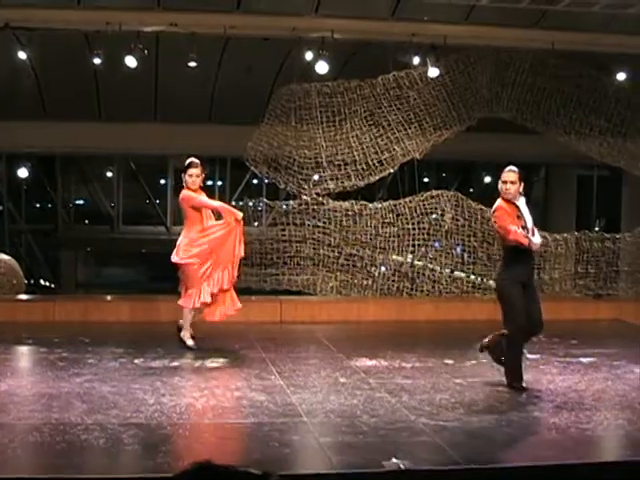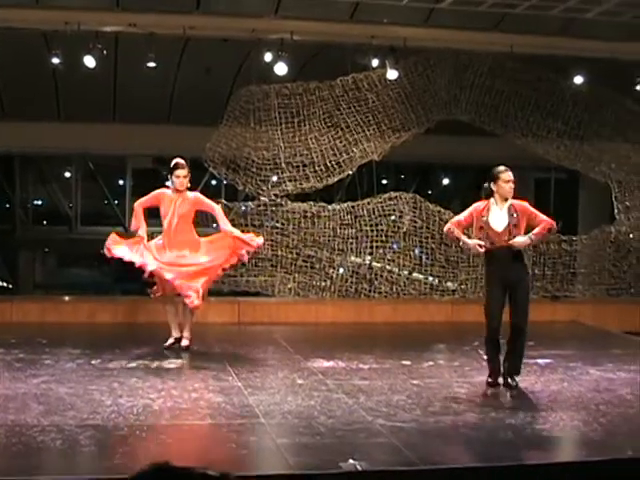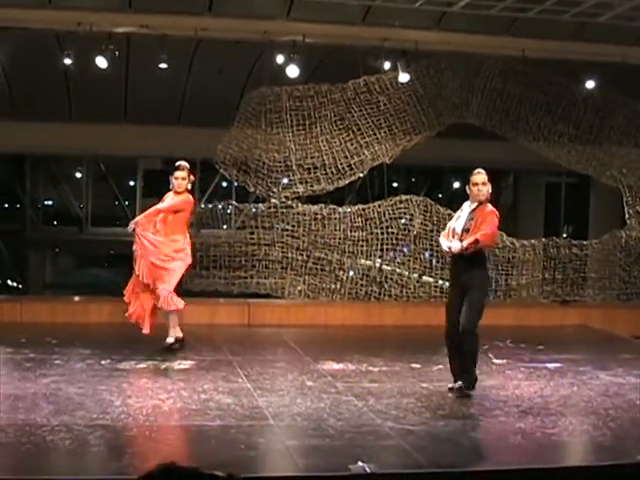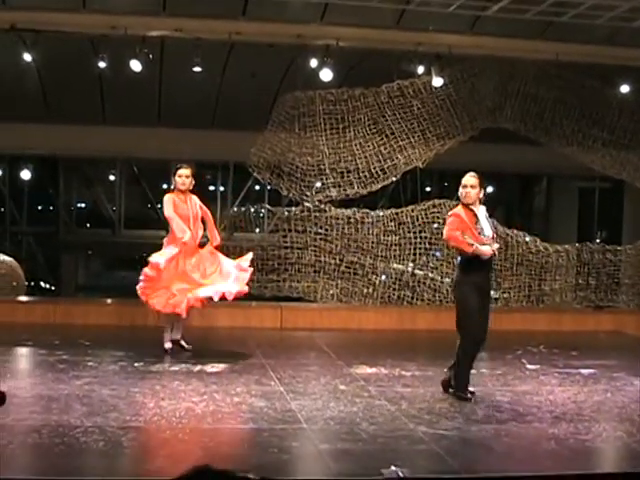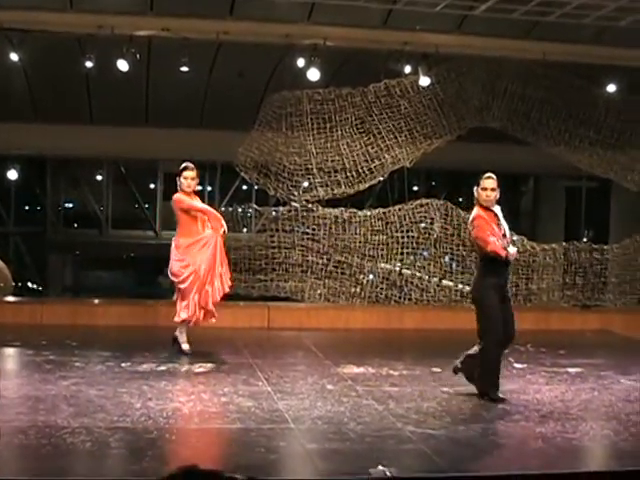
dt=1s
person 1, frame 1
left shoulder: (522, 205)
right shoulder: (501, 207)
left elbow: (531, 230)
right elbow: (509, 233)
left wrist: (536, 238)
right wrist: (529, 242)
left hip: (526, 274)
right hip: (510, 275)
left knee: (535, 324)
right knee: (517, 325)
left ankle: (495, 343)
right ankle: (513, 376)
person 1, frame 2
left shoulder: (521, 208)
right shoulder: (479, 209)
left elbow: (548, 224)
right elbow: (451, 227)
left wrist: (529, 238)
right wrist: (466, 241)
left hip: (518, 272)
right hip: (494, 273)
left knee: (519, 324)
right knee: (492, 324)
left ankle: (510, 372)
right ankle: (493, 371)
person 1, frame 3
left shoulder: (489, 213)
right shoulder: (461, 211)
left elbow: (487, 238)
right elbow: (446, 234)
left wrist: (462, 246)
right wrist: (447, 244)
left hip: (477, 277)
right hip: (457, 276)
left knee: (467, 327)
right knee: (452, 330)
left ankle: (467, 378)
right ankle: (461, 378)
person 1, frame 4
left shoulder: (483, 214)
right shoulder: (457, 215)
right elbow: (450, 237)
left wrist: (492, 246)
right wrist: (475, 248)
left hip: (484, 281)
right hip: (467, 281)
left knee: (478, 336)
right knee: (471, 334)
left ankle: (453, 378)
right ankle: (460, 385)
person 1, frame 5
left shoulder: (496, 214)
right shoulder: (478, 217)
left elbow: (505, 243)
right elbow: (489, 245)
left wrist: (509, 250)
right wrist: (506, 253)
left hip: (499, 281)
right hip: (487, 282)
left knee: (507, 333)
right knee: (494, 335)
left ankle: (468, 364)
right ankle: (487, 387)
person 2, frame 1
left shoulder: (201, 195)
right shoulder: (186, 195)
left elbow: (208, 219)
right elbow: (213, 204)
left wrist: (230, 220)
right wrist: (235, 213)
left hip: (205, 247)
right hip: (190, 247)
left knee: (210, 288)
right knee: (196, 289)
left ankle: (186, 324)
right ankle: (186, 332)
person 2, frame 2
left shoulder: (194, 197)
right shoulder: (162, 195)
left elbow: (214, 208)
right elbow: (138, 204)
left wrist: (225, 226)
right wrist: (141, 226)
left hip: (189, 249)
right hip: (166, 249)
left knee: (189, 293)
right knee: (167, 290)
left ankle: (186, 335)
right ankle: (175, 333)
person 2, frame 3
left shoulder: (187, 200)
right shoulder: (168, 196)
left elbow: (159, 209)
right elbow: (159, 213)
left wrist: (138, 221)
right wrist: (148, 229)
left hip: (177, 250)
right hip: (161, 249)
left knee: (165, 290)
right knee: (158, 292)
left ankle: (174, 334)
right ankle: (176, 333)
person 2, frame 4
left shoulder: (195, 200)
right shoulder: (170, 198)
left elbow: (207, 216)
right elbow: (169, 213)
left wrist: (214, 238)
right wrist: (182, 230)
left hip: (194, 251)
right hip: (176, 250)
left knee: (195, 295)
right knee: (177, 293)
left ankle: (177, 335)
right ankle: (167, 337)
person 2, frame 5
left shoulder: (195, 198)
right shoulder: (178, 198)
left elbow: (204, 222)
right elbow: (203, 209)
left wrist: (215, 229)
right wrist: (221, 221)
left hip: (199, 249)
right hip: (184, 249)
left knee: (199, 293)
right knee: (189, 293)
left ankle: (179, 333)
right ankle: (183, 339)
